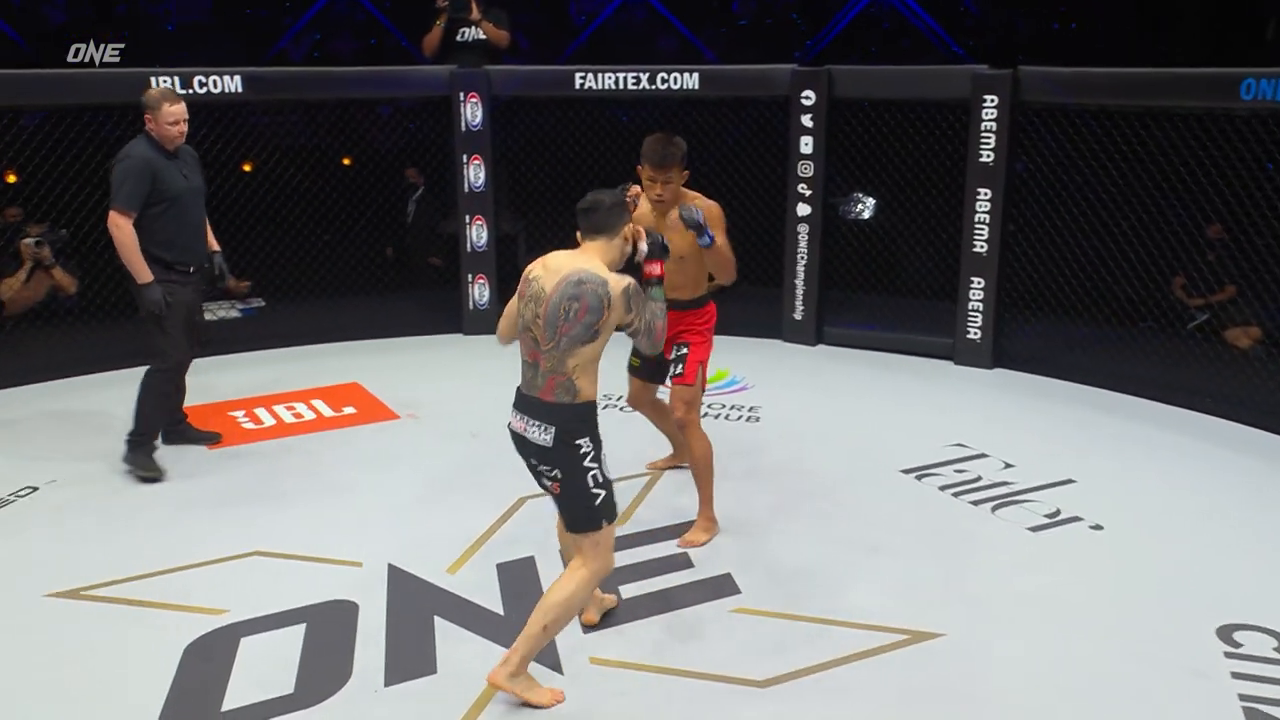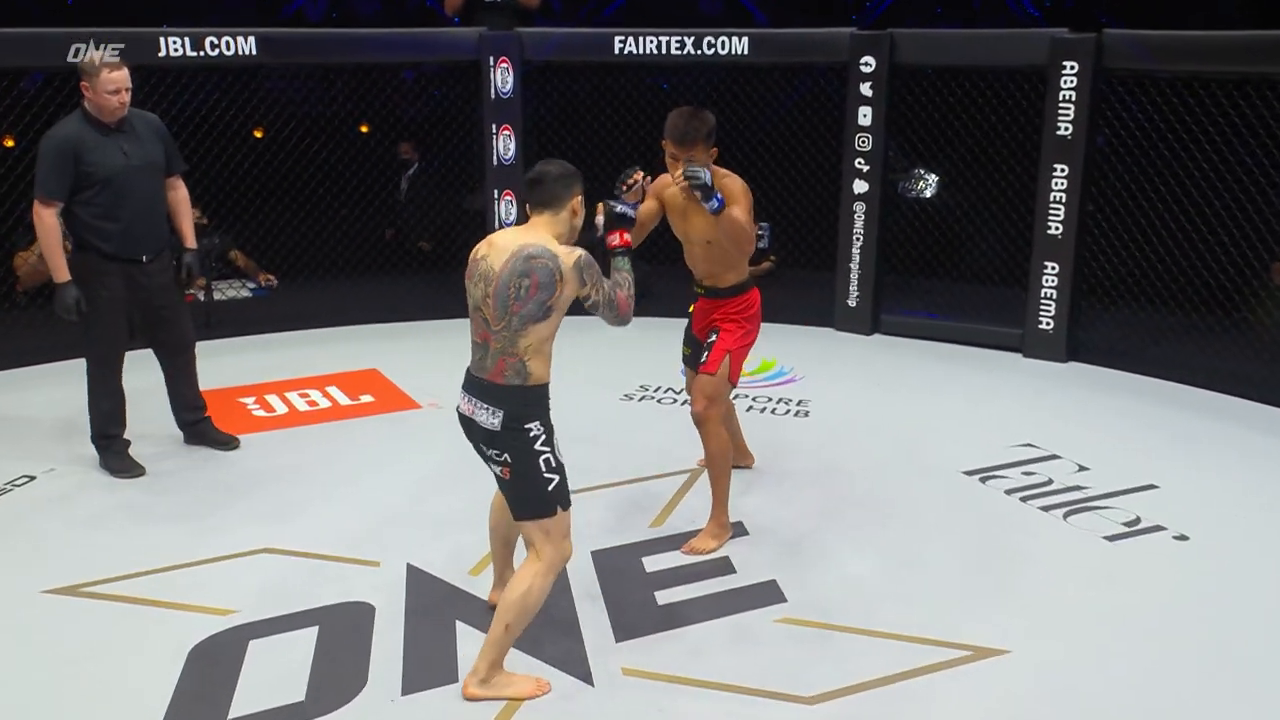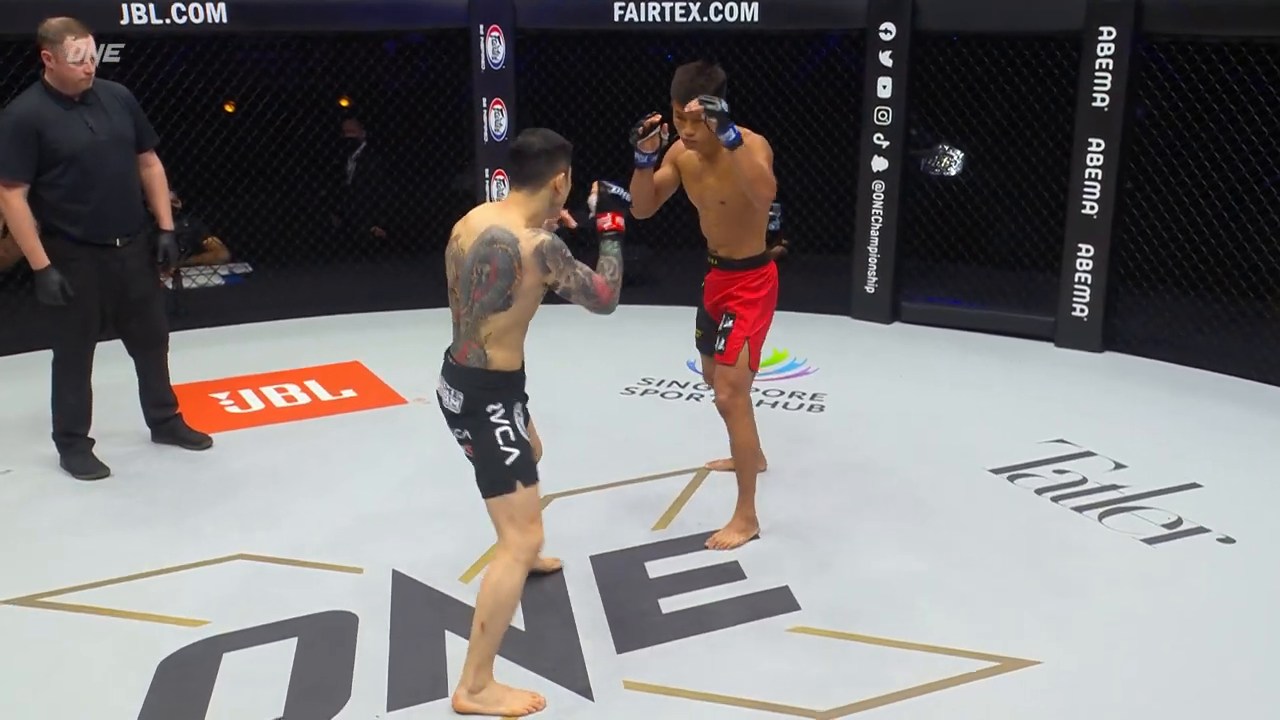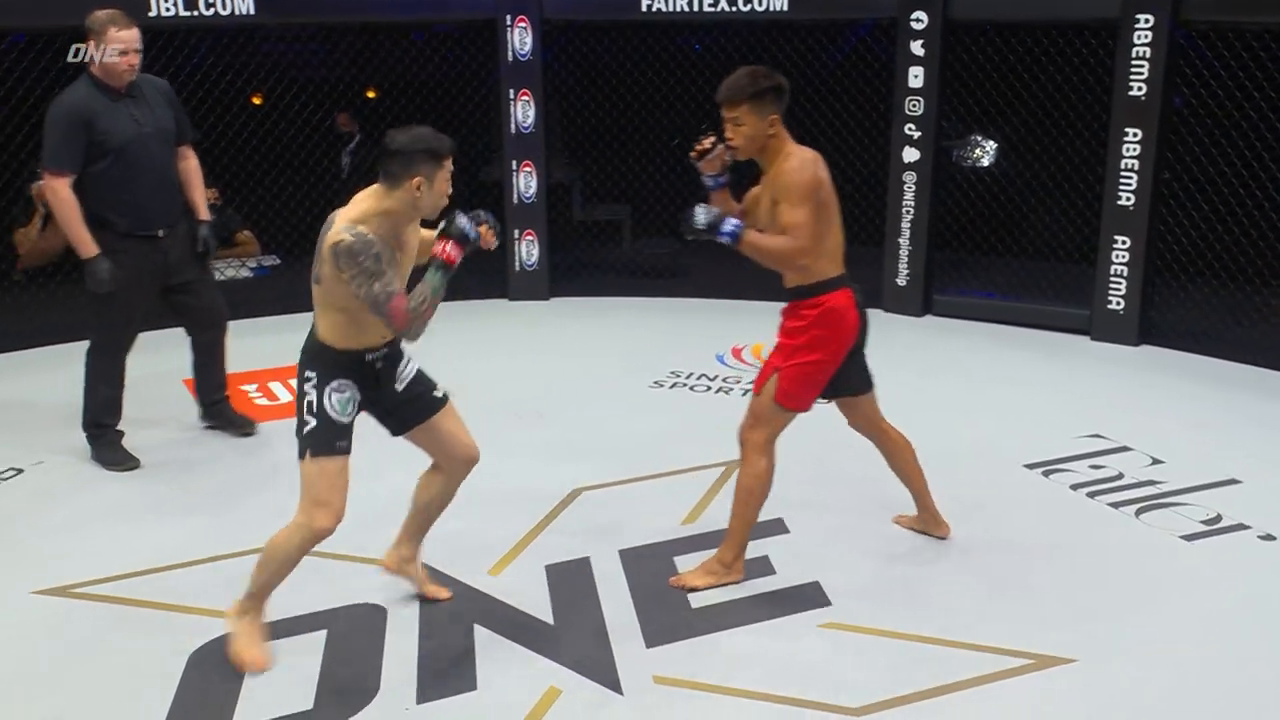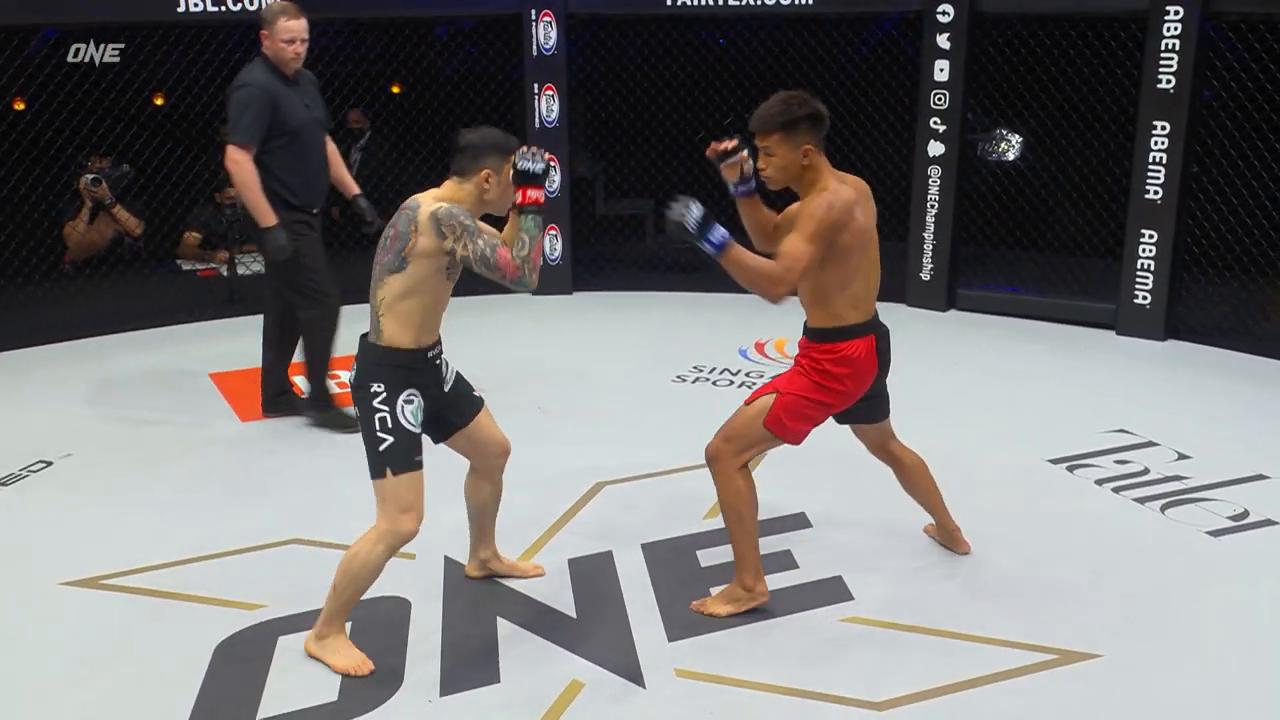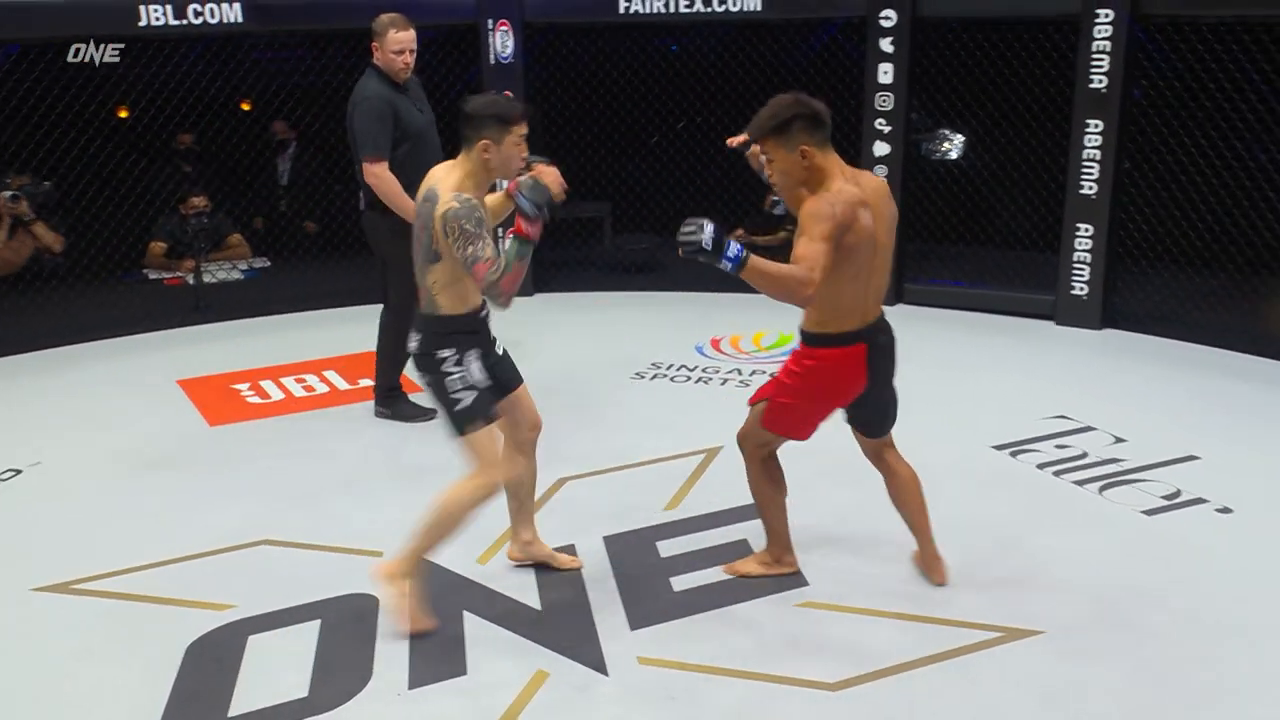
dt=0.7s
person 1, frame 1
left shoulder: (540, 265)
right shoulder: (620, 290)
left elbow: (505, 334)
right elbow: (654, 342)
right wrist: (653, 272)
left hip: (523, 417)
right hip: (566, 430)
left knee: (574, 499)
right knee: (594, 563)
left ankle: (588, 602)
right ankle: (511, 672)
person 1, frame 2
left shoulder: (485, 247)
right shoulder: (570, 261)
right elbow: (621, 313)
right wrist: (618, 239)
left hip: (474, 401)
right hip: (518, 414)
left knee: (512, 486)
right knee: (551, 554)
left ankle: (503, 584)
right ankle: (485, 674)
person 1, frame 3
left shoulder: (471, 221)
right shoulder: (537, 248)
right elbow: (605, 299)
left wrist: (549, 223)
right wrist: (612, 226)
left hip: (470, 381)
right hip: (483, 396)
left knee: (525, 455)
right knee: (516, 538)
left ankle: (520, 556)
person 1, frame 4
left shoulder: (394, 208)
right shoulder: (349, 239)
right elbow: (409, 323)
left wrist: (460, 240)
right wrist: (448, 255)
left hip: (386, 359)
right hip: (333, 370)
left knee: (461, 455)
right knee: (319, 519)
left ankle: (404, 555)
right ankle: (248, 614)
person 1, frame 5
left shoulder: (440, 208)
right shoulder: (441, 214)
left elbow: (499, 259)
right elbow: (521, 278)
left wrist: (525, 200)
right wrist: (532, 197)
left hip: (424, 363)
right hip: (387, 378)
left knee: (493, 451)
right knee: (399, 525)
left ankle: (483, 556)
right ankle: (330, 630)
person 1, frame 6
left shoulder: (450, 175)
right shoulder: (455, 206)
left elbow: (483, 216)
right elbow: (500, 292)
left wrist: (523, 189)
right wrist: (528, 227)
left hip: (464, 332)
right hip: (450, 345)
left knee: (527, 427)
right knee: (491, 472)
left ankle: (525, 541)
right ankle: (403, 569)
person 2, frame 1
left shoulder: (706, 210)
right shoulder: (638, 208)
left elbow: (727, 276)
left wrist: (705, 234)
left hip: (693, 319)
left knee: (684, 415)
right knee: (640, 398)
left ankle: (706, 518)
right ankle: (682, 453)
person 2, frame 2
left shoulder: (732, 187)
right shoulder: (663, 187)
left elbow: (744, 249)
right elbow: (628, 241)
left wrist: (711, 199)
right wrist: (628, 202)
left hip: (735, 307)
right hip: (703, 300)
left knee: (704, 408)
right knee: (702, 391)
left ankle: (719, 522)
right ankle: (739, 452)
person 2, frame 3
left shoulder: (751, 145)
right shoulder: (681, 152)
left elbow: (762, 197)
right elbow: (644, 207)
left wrist: (726, 132)
right wrist: (646, 153)
left hip: (751, 282)
right hip: (716, 275)
left knee: (730, 397)
right knee: (718, 379)
left ankle: (746, 514)
right ankle: (748, 454)
person 2, frame 4
left shoulder: (795, 170)
right shoulder: (782, 168)
left elbow: (799, 256)
right elbow: (747, 223)
left wrist: (728, 230)
right wrist: (715, 181)
left hip: (817, 316)
right hip: (838, 309)
left knee: (755, 435)
right knee: (867, 419)
left ankle: (728, 560)
right ankle: (929, 515)
person 2, frame 5
left shoulder: (828, 207)
right shoulder: (848, 186)
left elbow: (775, 285)
right elbow: (774, 239)
left wrist: (710, 235)
right wrist: (742, 184)
left hip: (835, 360)
right hip: (866, 348)
left knee: (726, 453)
right knee: (883, 440)
left ankle: (748, 586)
right ankle: (949, 530)
person 2, frame 6
left shoulder: (832, 206)
right shoulder: (874, 186)
left elbow: (803, 288)
left wrist: (727, 254)
right wrist: (781, 174)
left hip: (827, 362)
right hip: (875, 347)
left knee: (754, 444)
right knee: (882, 451)
left ankle: (777, 553)
right ankle: (930, 558)
person 3, frame 1
left shoulder: (187, 155)
right shoulder: (136, 160)
right elbow: (119, 224)
left wrist: (215, 251)
right wrist: (145, 282)
left hip: (191, 273)
right hip: (161, 279)
left knee: (179, 355)
right knee: (167, 359)
left ankle: (173, 424)
right ankle: (139, 446)
person 3, frame 2
left shoulder: (150, 126)
right shoulder: (64, 139)
left elbow: (174, 187)
right elbow: (45, 212)
left wrist: (189, 246)
right wrist: (63, 281)
left hip: (157, 262)
right hip: (102, 269)
left knee: (179, 345)
right knee: (106, 358)
left ankle: (194, 423)
right ankle: (110, 445)
person 3, frame 3
left shoulder: (118, 97)
left elbow: (149, 164)
left wrist: (166, 228)
right wrist: (41, 266)
left hip: (133, 246)
right hip: (74, 255)
left knee: (151, 337)
right knee: (74, 351)
left ankle: (164, 420)
right ankle: (73, 443)
person 3, frame 4
left shoulder: (159, 91)
right shoulder: (73, 107)
left elbow: (185, 157)
right elbow: (57, 186)
left wrist: (203, 218)
right wrist: (91, 256)
left hip: (175, 237)
right hip: (120, 247)
left knee: (210, 317)
right knee: (111, 341)
left ankle: (216, 407)
right ankle: (102, 435)
person 3, frame 5
left shoulder: (305, 80)
right shoulder: (255, 87)
left elbow: (323, 143)
right elbow: (237, 160)
left wrist: (355, 195)
right wrist: (269, 226)
left hip: (304, 215)
right hip: (281, 220)
left knee: (287, 304)
right knee: (320, 303)
left ankle: (276, 393)
right ankle: (320, 400)
person 3, frame 6
left shoulder: (410, 85)
right shoulder: (373, 99)
right elbow: (375, 173)
right hip: (396, 219)
right knee: (406, 304)
right ankle: (388, 396)
